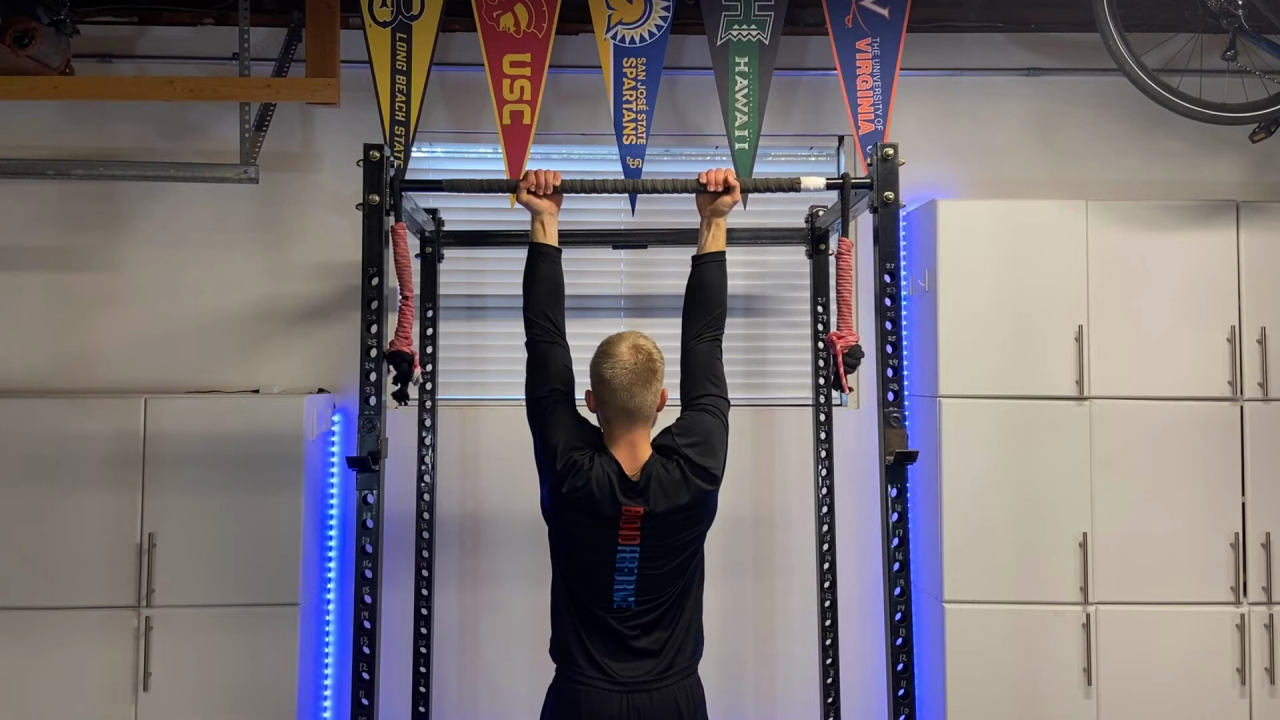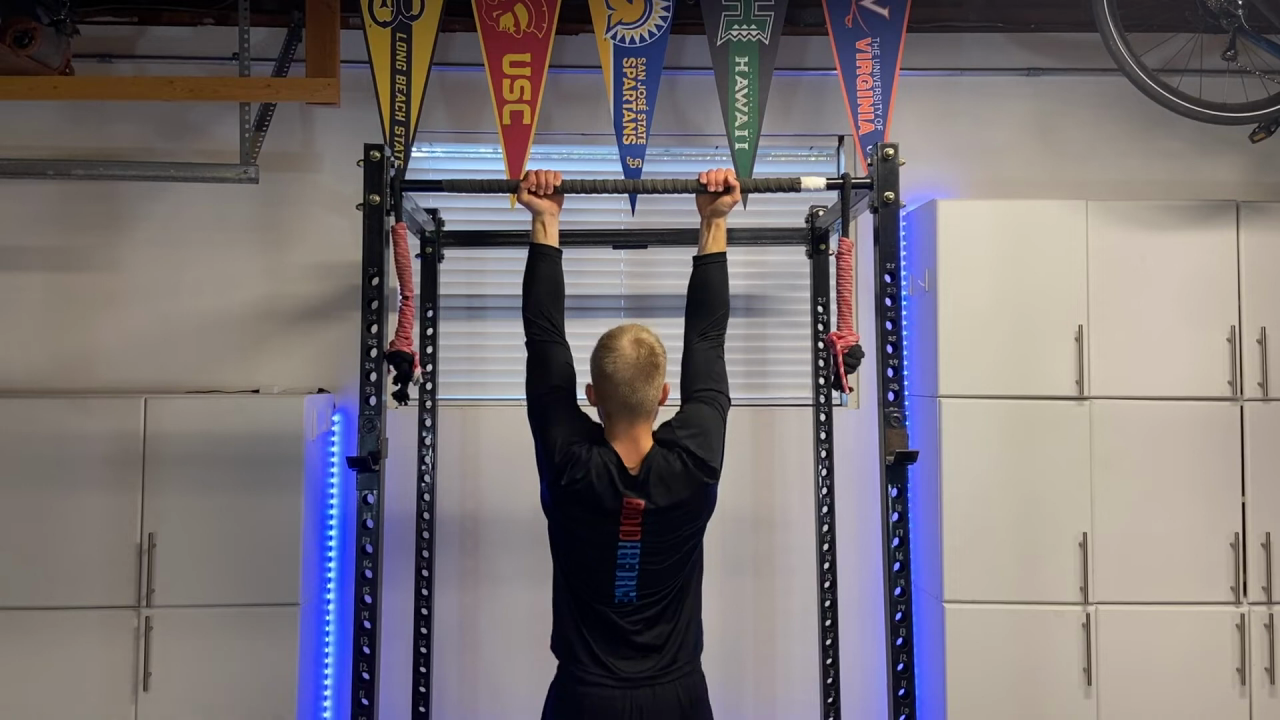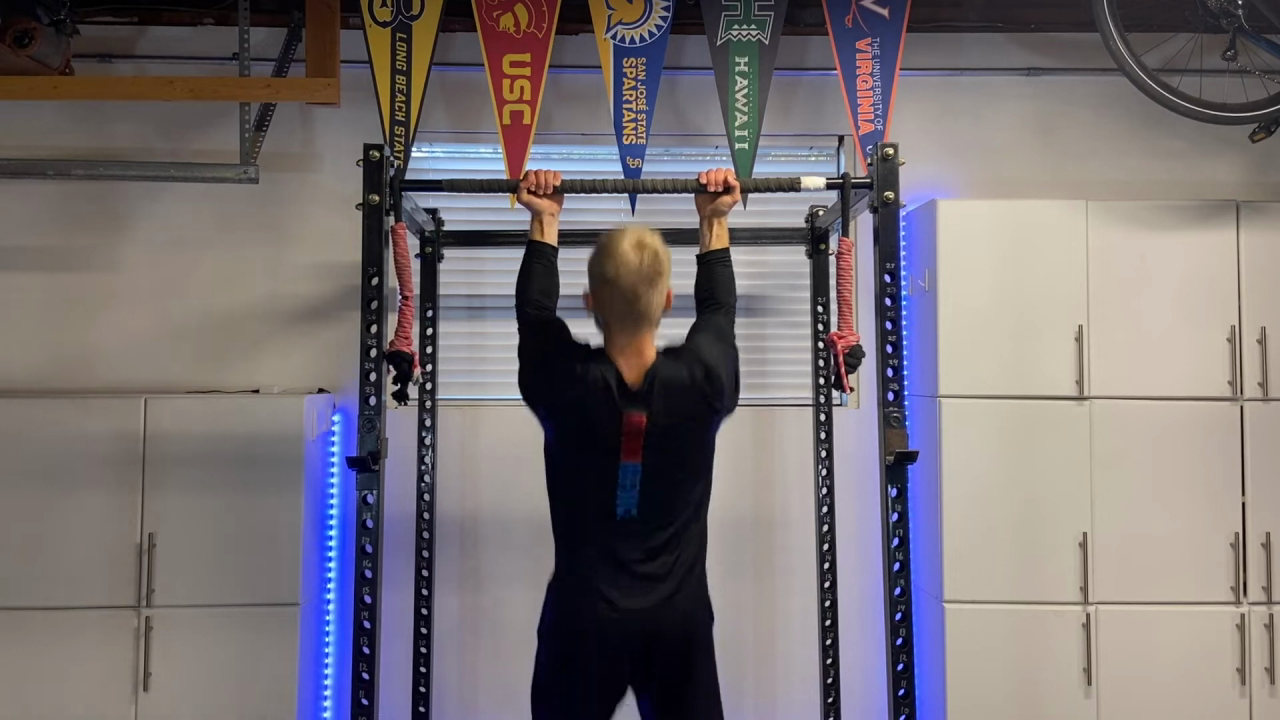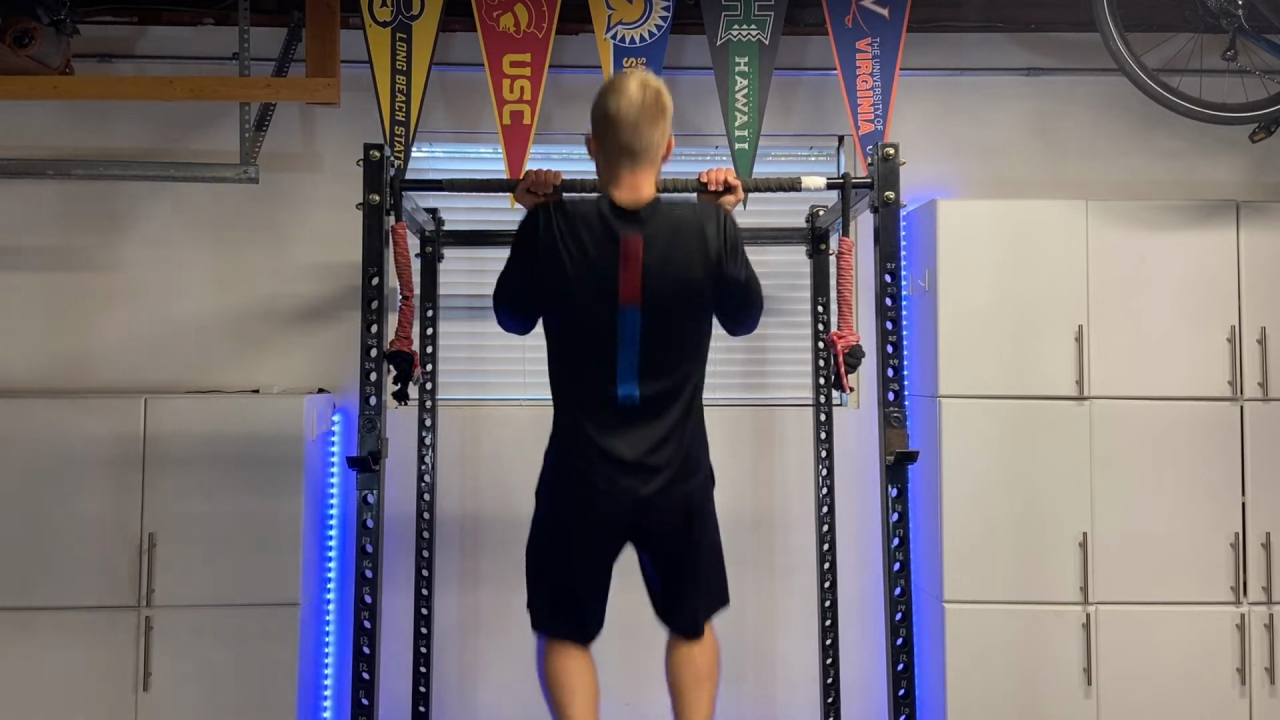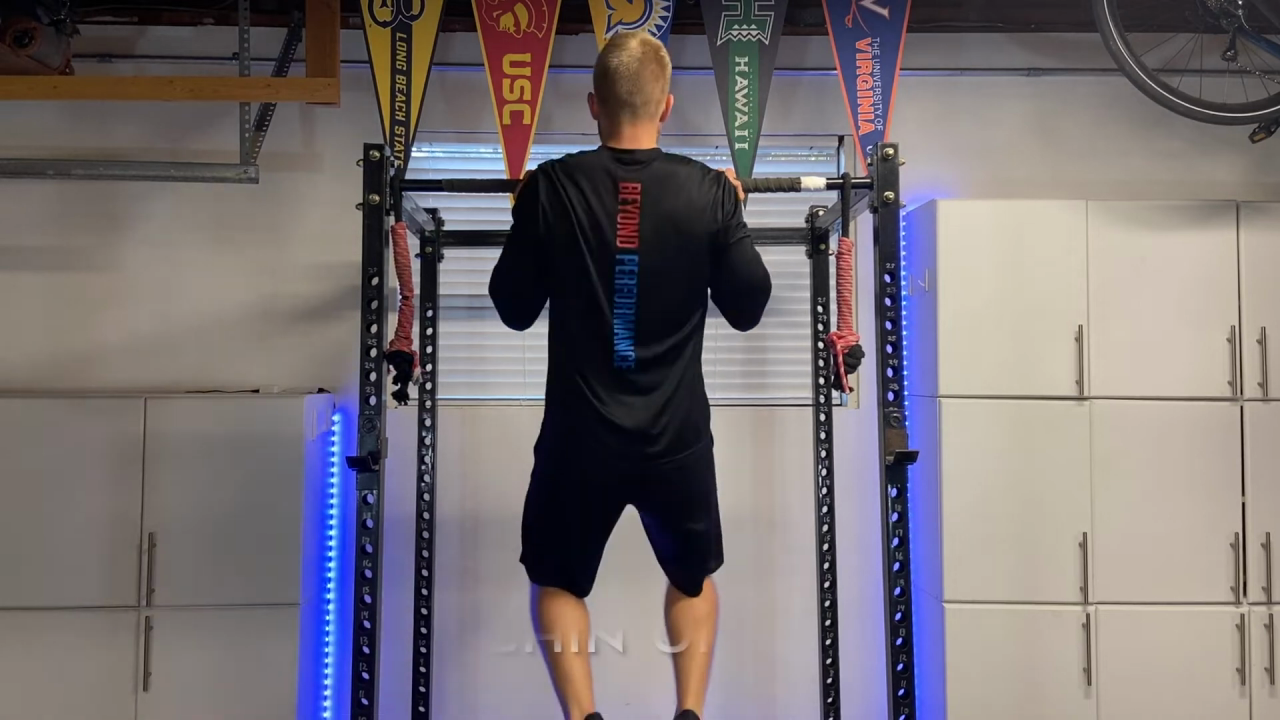
dt=0.3s
person 1, frame 1
left shoulder: (568, 472)
right shoulder: (695, 473)
left elbow: (545, 339)
right elbow: (704, 338)
left wrist: (544, 223)
right wrist: (714, 224)
person 1, frame 2
left shoulder: (569, 465)
right shoulder: (695, 464)
left elbow: (544, 337)
right elbow: (706, 336)
left wrist: (545, 223)
right wrist: (713, 224)
person 1, frame 3
left shoulder: (565, 385)
right shoulder: (701, 383)
left elbow: (534, 316)
right elbow: (717, 316)
left wrist: (544, 222)
right wrist: (715, 222)
left hip: (583, 621)
right hip: (676, 618)
person 1, frame 4
left shoulder: (553, 230)
right shoulder: (709, 228)
left elbow: (514, 314)
right elbow: (743, 316)
left hip: (581, 480)
right hip: (677, 478)
left knee: (564, 632)
right knee: (691, 624)
person 1, frame 5
left shoulder: (551, 187)
right shoulder: (708, 191)
left elbow: (514, 308)
right elbow: (747, 307)
left hip: (580, 440)
right hip: (676, 439)
left knee: (557, 582)
right knee: (692, 578)
